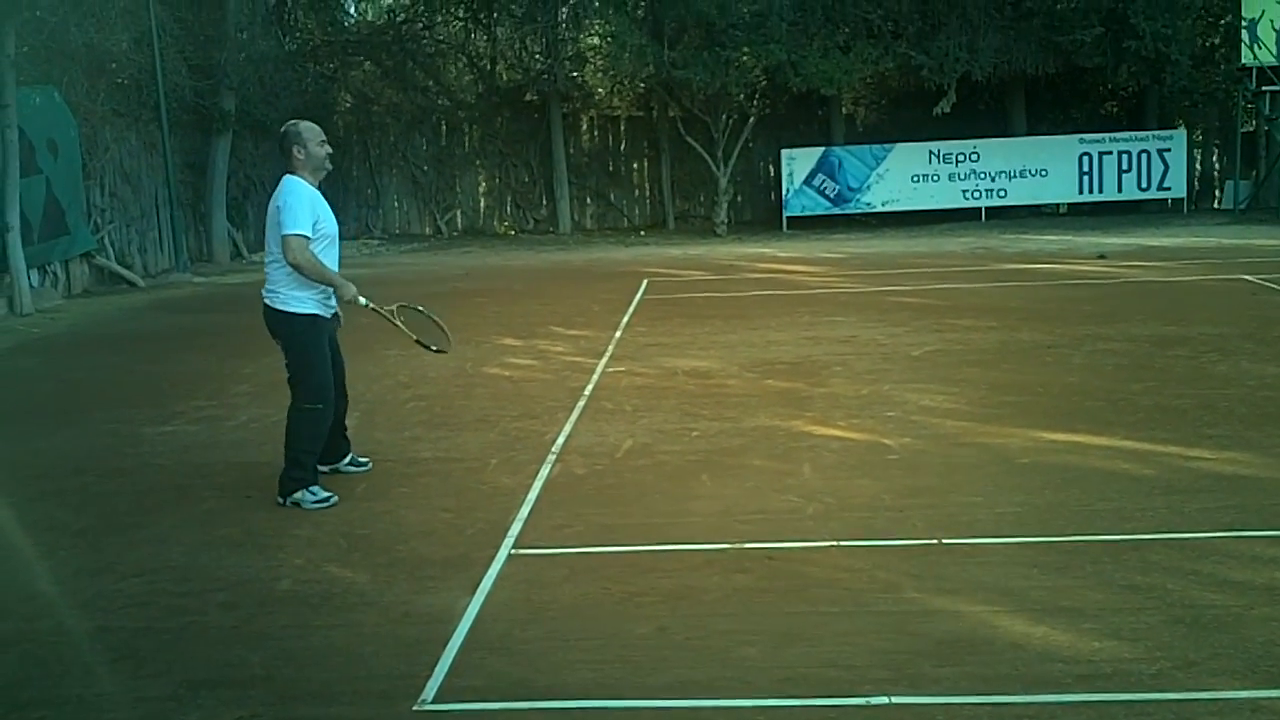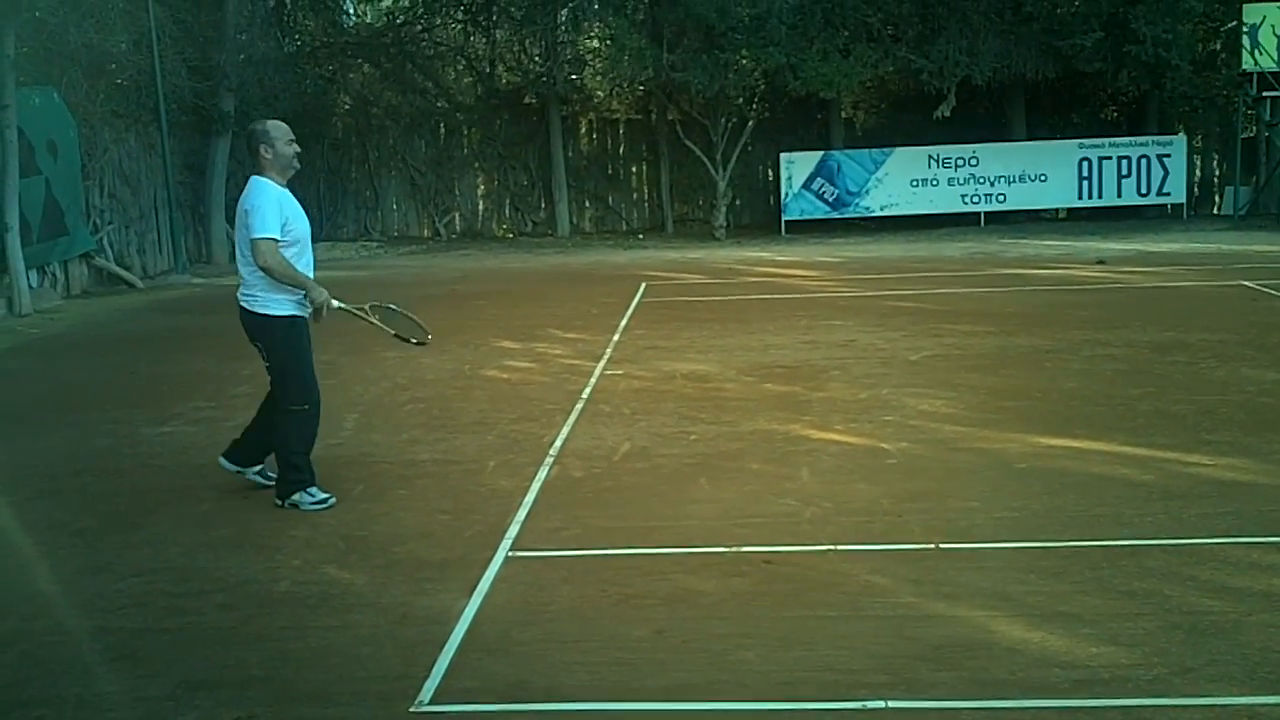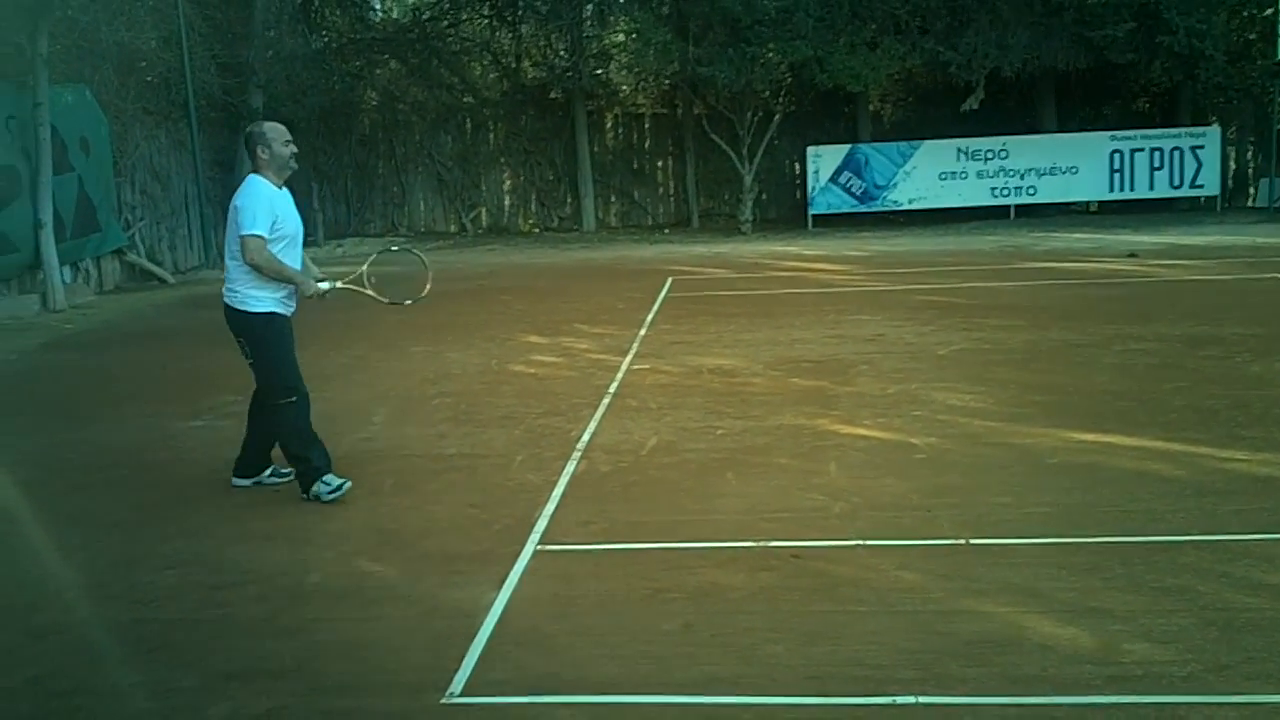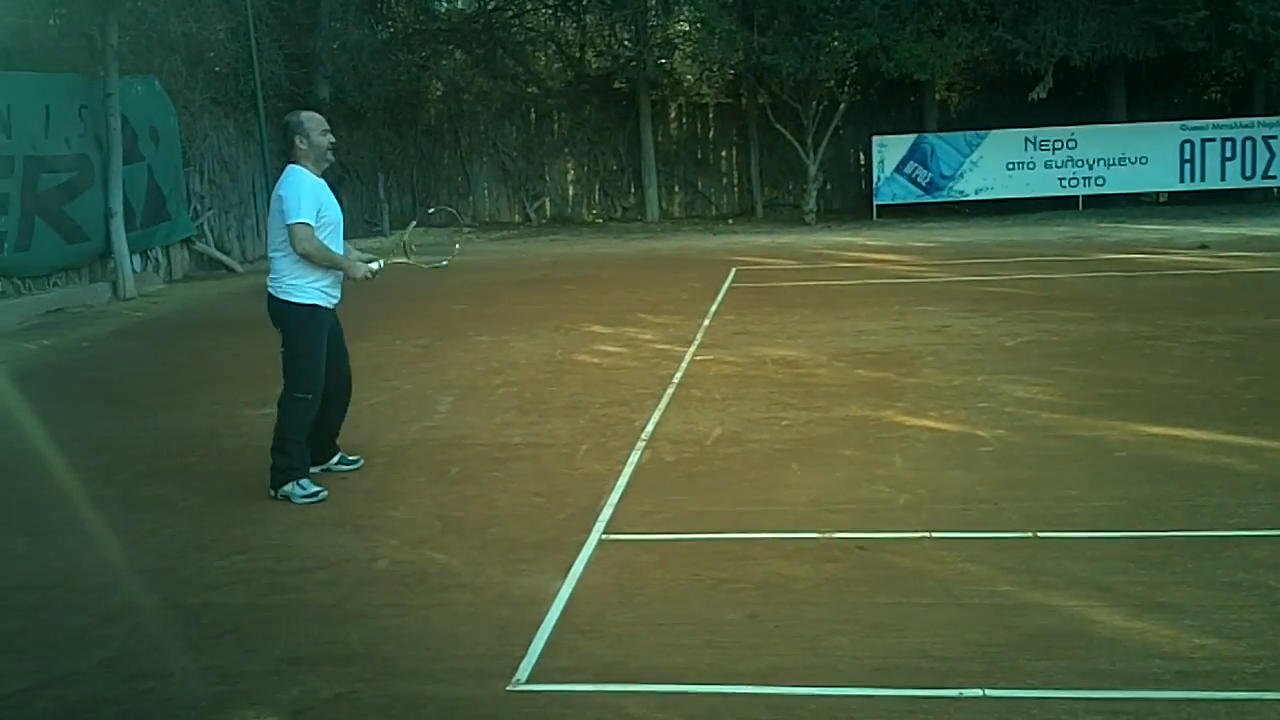
dt=0.4s
person 1, frame 1
left shoulder: (308, 192)
right shoulder: (295, 194)
right elbow: (296, 255)
left wrist: (330, 301)
right wrist: (340, 284)
left hip: (313, 311)
right hip: (295, 314)
left knee: (333, 387)
right knee: (313, 398)
left ankle: (333, 454)
right ankle: (296, 485)
person 1, frame 2
left shoulder: (278, 193)
right shoulder: (264, 196)
right elbow: (266, 258)
left wrist: (308, 292)
right wrist: (312, 287)
left hip: (285, 312)
right hip: (273, 315)
left knee: (290, 394)
right knee: (301, 400)
left ankle: (245, 456)
right ankle: (294, 486)
person 1, frame 3
left shoulder: (280, 193)
right shoulder: (256, 194)
left elbow: (288, 248)
right elbow: (254, 255)
left wrist: (313, 273)
right wrist: (300, 281)
left hip: (270, 311)
right hip: (255, 312)
left knee: (273, 391)
right knee: (289, 394)
left ankle: (251, 467)
right ankle: (314, 476)
person 1, frame 4
left shoulder: (315, 183)
right shoulder: (297, 183)
right elbow: (303, 243)
left wrist: (354, 256)
right wrist: (347, 265)
left hip: (318, 302)
right hip: (297, 304)
left knee: (337, 382)
right knee: (304, 389)
left ankle: (320, 453)
right ankle: (287, 476)
